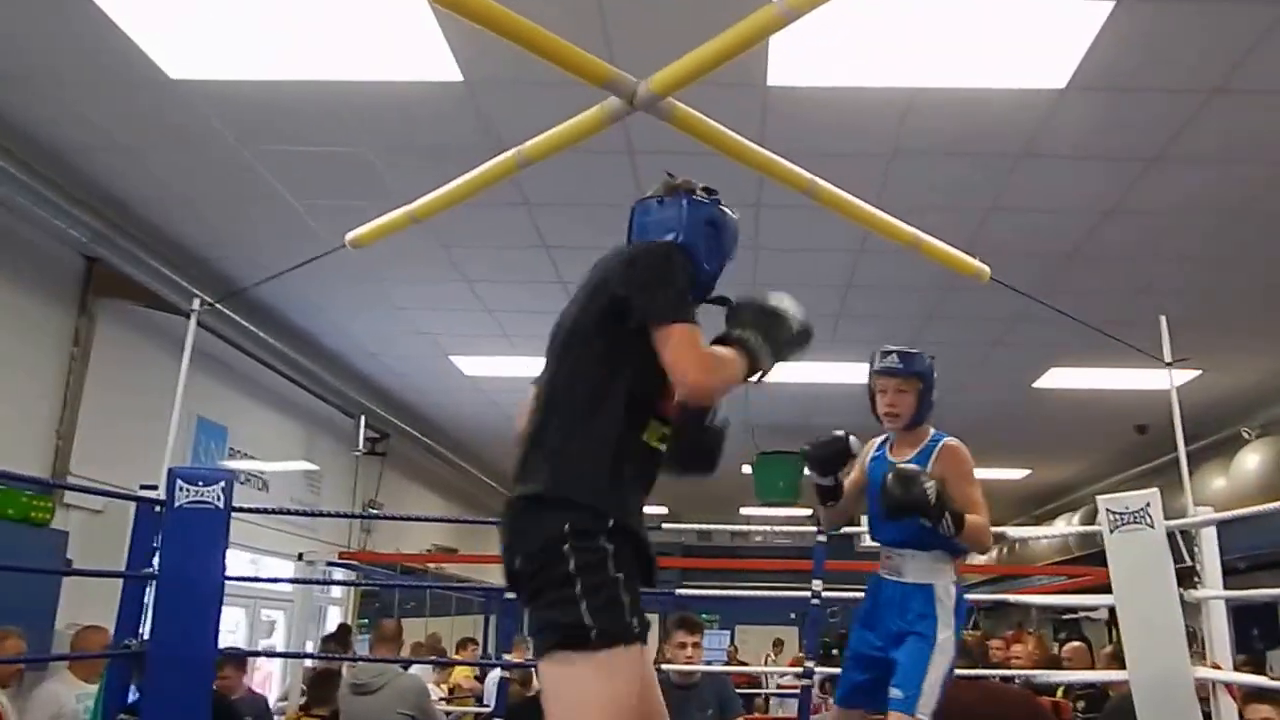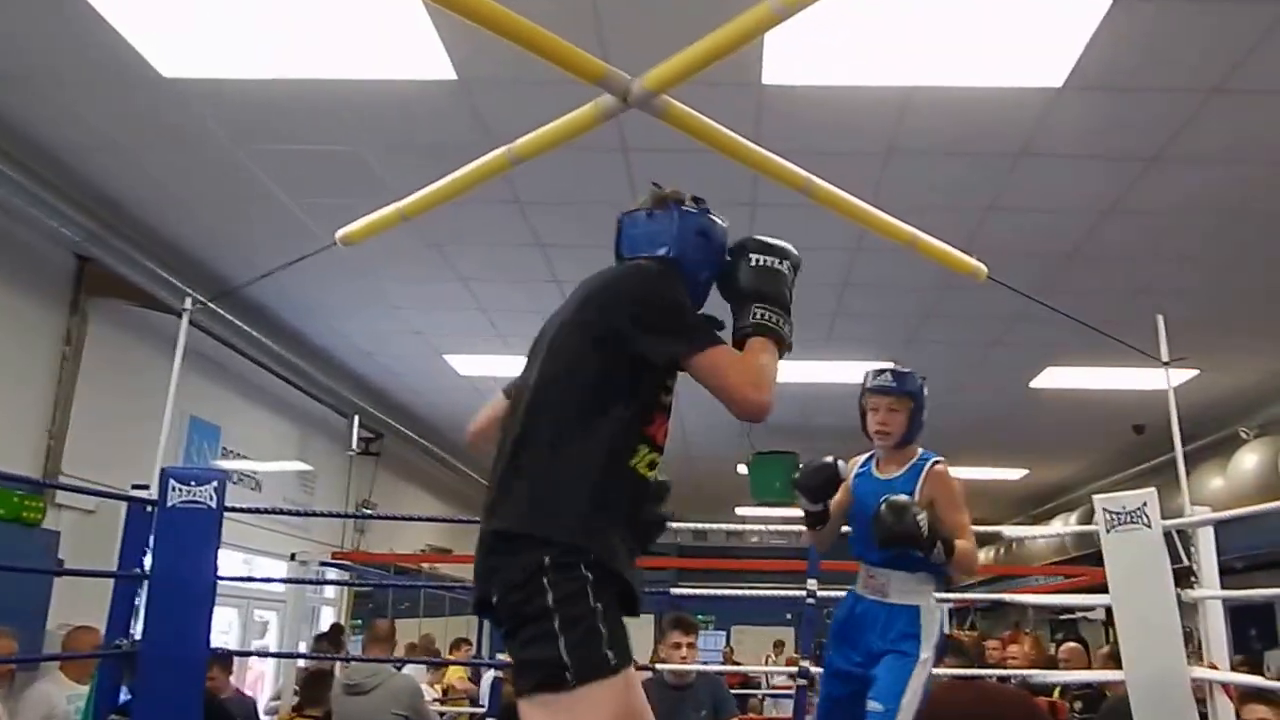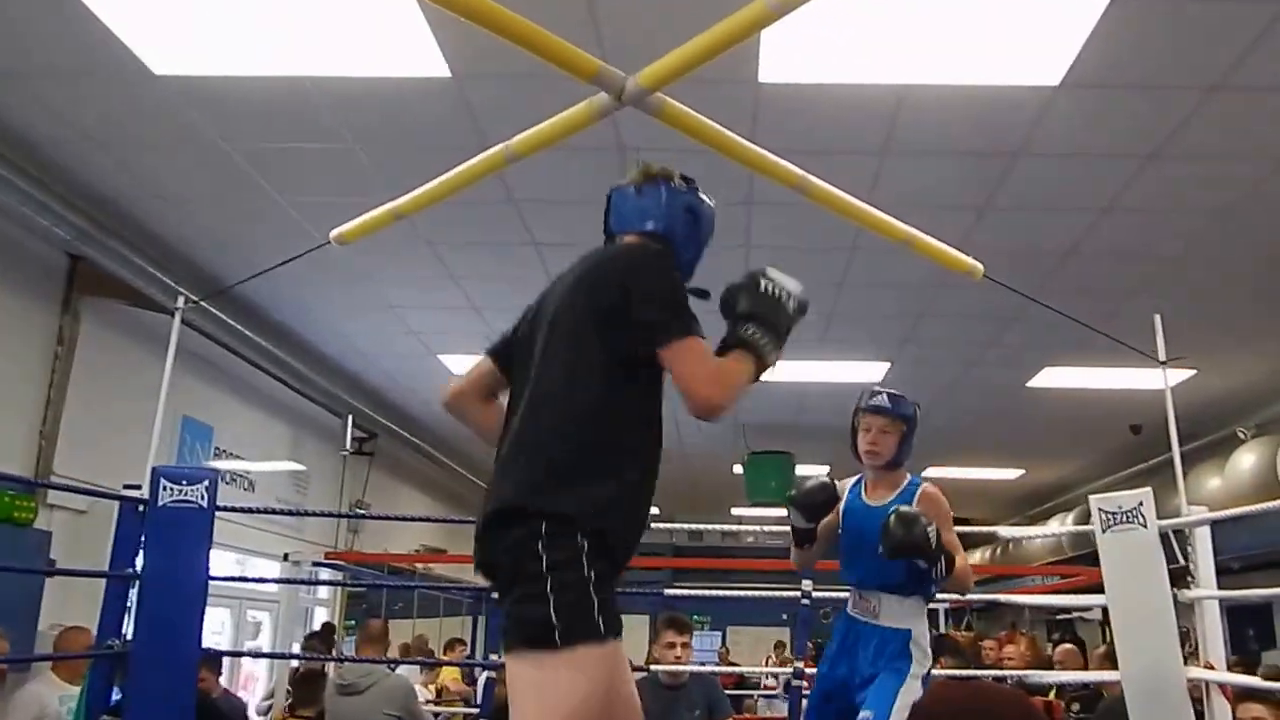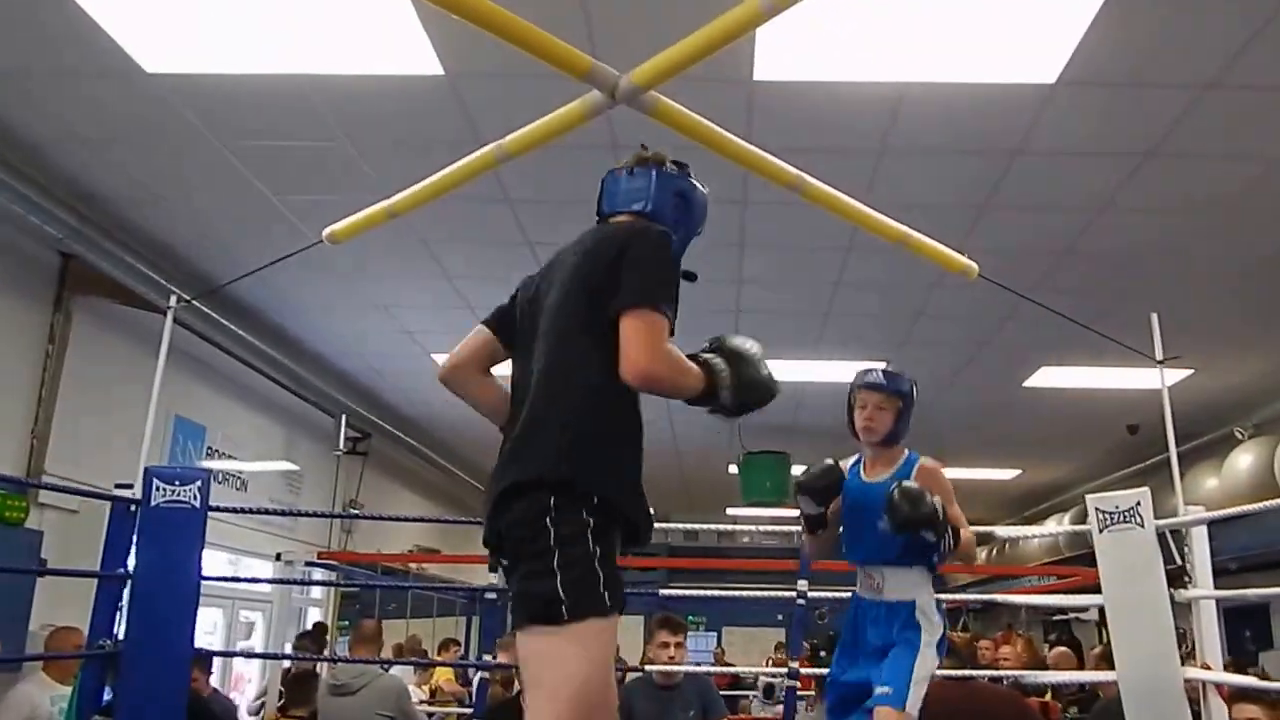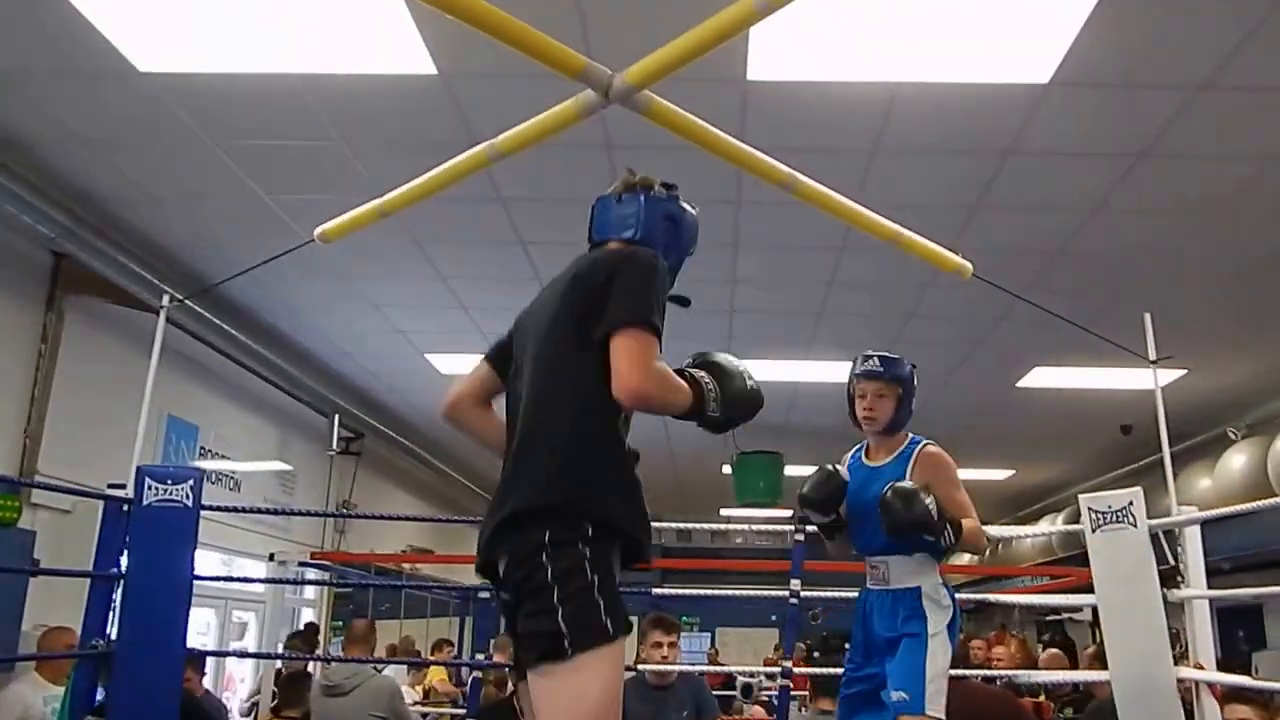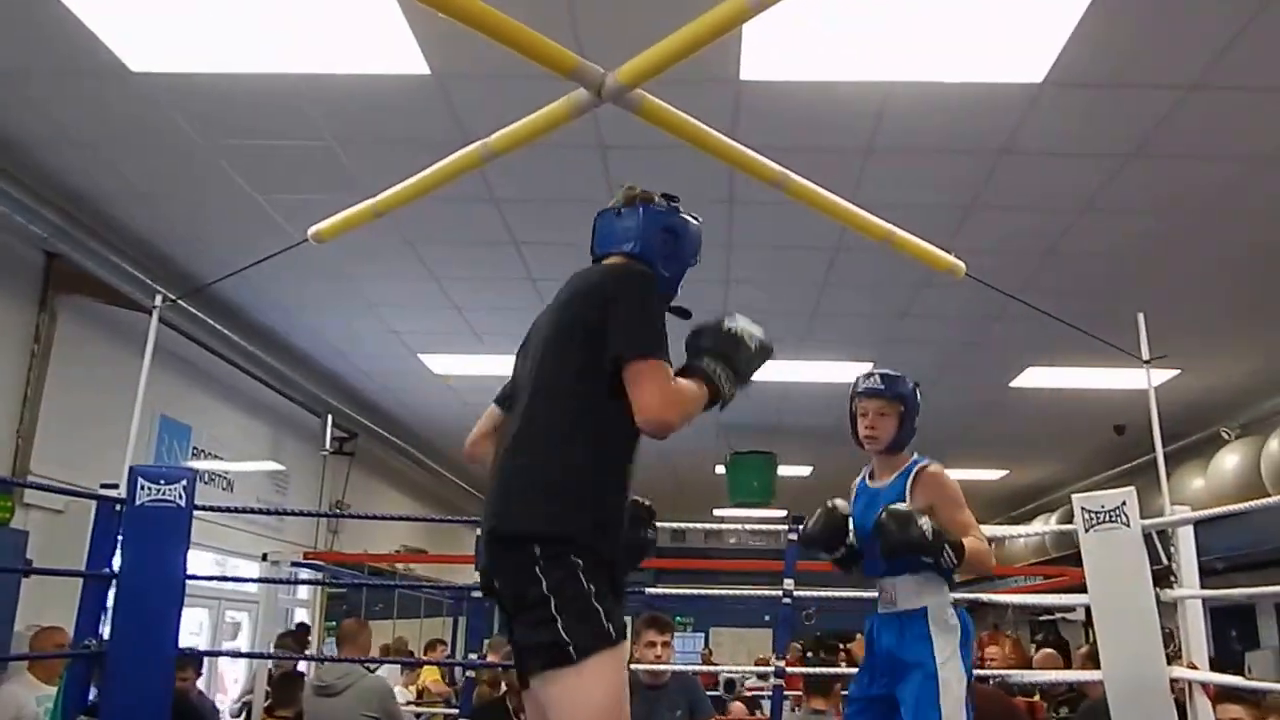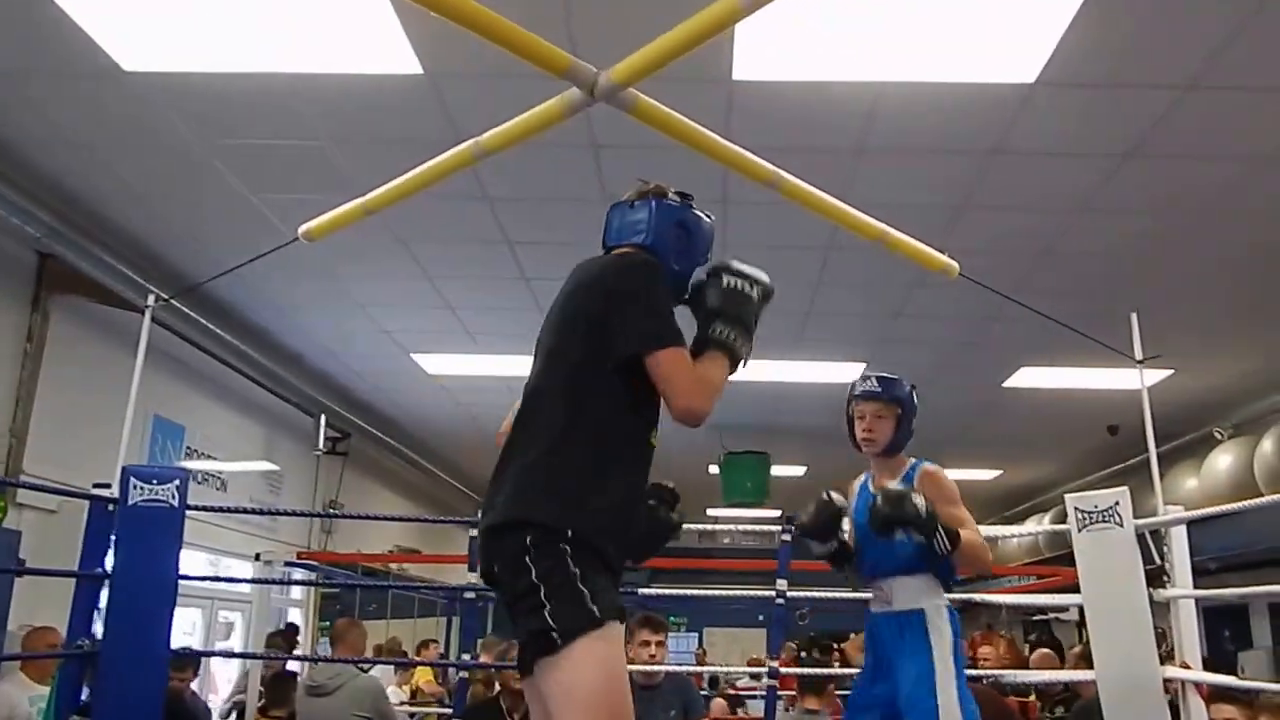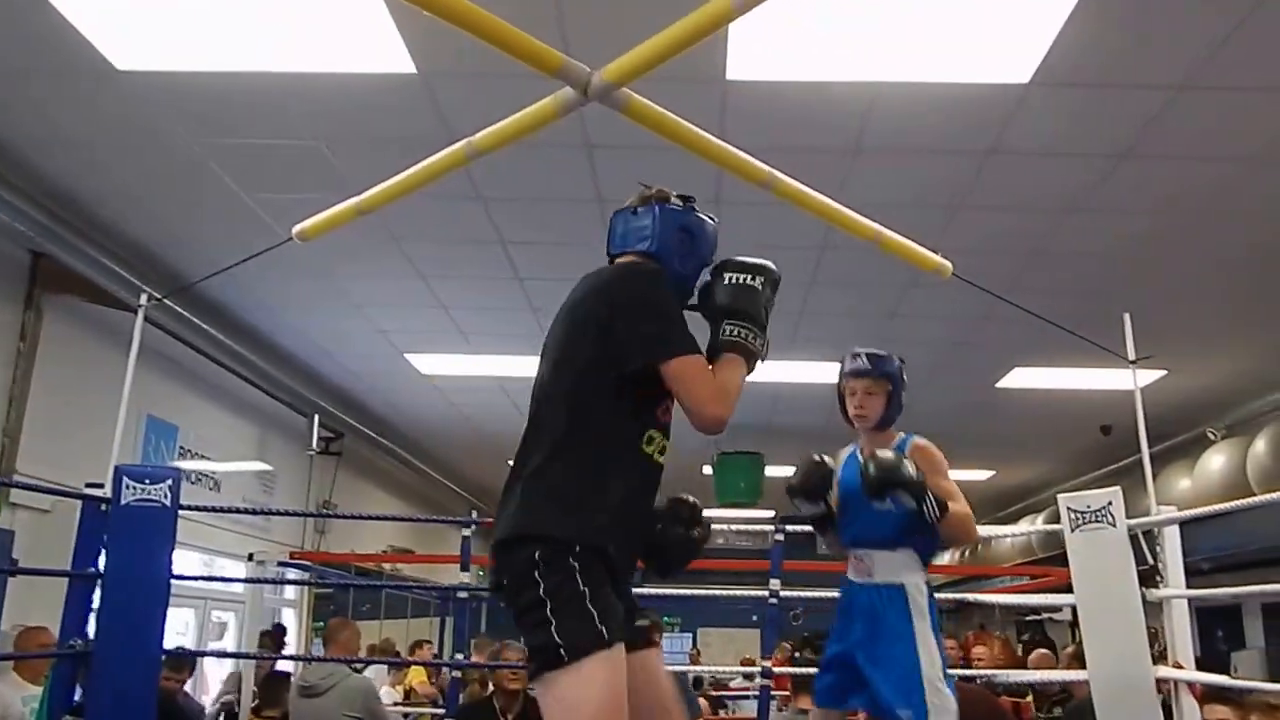
dt=0.1s
person 1, frame 1
left shoulder: (610, 288)
right shoulder: (654, 266)
left elbow: (529, 426)
right elbow: (696, 383)
left wrist: (679, 432)
right wrist: (753, 344)
left hip: (577, 522)
right hip: (578, 523)
person 1, frame 2
left shoulder: (592, 304)
right shoulder: (649, 284)
left elbow: (485, 430)
right elbow: (752, 397)
right wrist: (766, 308)
left hip: (559, 554)
right hip: (556, 559)
person 1, frame 3
left shoulder: (571, 285)
right shoulder: (643, 264)
left elbow: (461, 396)
right elbow: (706, 394)
right wrist: (758, 339)
left hip: (547, 522)
right hip: (559, 527)
person 1, frame 4
left shoulder: (560, 266)
right shoulder: (645, 242)
left elbow: (458, 369)
right elbow: (644, 364)
right wrist: (720, 377)
left hip: (539, 499)
right hip: (568, 499)
person 1, frame 5
left shoulder: (556, 294)
right shoulder: (634, 265)
left elbow: (460, 402)
right elbow: (634, 382)
right wrist: (707, 391)
left hip: (531, 527)
right hip: (564, 523)
person 1, frame 6
left shoulder: (573, 304)
right shoulder: (627, 283)
left elbow: (478, 443)
right elbow: (658, 413)
right wrist: (717, 375)
left hip: (551, 543)
right hip: (554, 546)
person 1, frame 7
left shoulder: (586, 293)
right shoulder: (633, 275)
left elbow: (511, 433)
right elbow: (691, 401)
right wrist: (728, 332)
left hip: (560, 535)
right hip: (549, 535)
person 1, frame 8
left shoulder: (600, 299)
right shoulder: (633, 284)
right elbow: (710, 411)
left wrist: (643, 520)
right wrist: (741, 331)
left hip: (589, 549)
right hip: (556, 547)
person 2, frame 1
left shoulder: (948, 453)
right shoulder: (872, 452)
left elbow: (983, 538)
right elbow: (834, 520)
left wrist: (935, 510)
right wrist: (826, 476)
left hip: (930, 601)
right hip: (884, 594)
person 2, frame 2
left shoulder: (934, 476)
right shoulder: (856, 471)
left elbow: (969, 560)
right elbow: (819, 540)
left wrist: (926, 541)
right wrist: (813, 502)
left hip: (909, 620)
right hip: (860, 612)
person 2, frame 3
left shoulder: (924, 499)
right shoulder: (844, 493)
left elbow: (964, 581)
right elbow: (802, 562)
left wrist: (930, 554)
right wrist: (803, 520)
left hip: (901, 642)
right hip: (852, 634)
person 2, frame 4
left shoulder: (923, 473)
right shoulder: (844, 473)
left elbow: (969, 552)
right elbow: (816, 548)
left wrist: (935, 526)
right wrist: (812, 506)
left hip: (911, 617)
right hip: (863, 614)
person 2, frame 5
left shoulder: (927, 459)
right shoulder: (850, 464)
left elbow: (977, 538)
right elbow: (842, 544)
left wrist: (933, 523)
right wrist: (822, 513)
left hip: (921, 605)
right hip: (873, 604)
person 2, frame 6
left shoulder: (928, 479)
right shoulder: (860, 487)
left elbow: (984, 559)
left wrist: (931, 542)
right wrist: (834, 547)
left hip: (930, 626)
right hip: (884, 625)
person 2, frame 7
left shoulder: (926, 479)
right shoulder: (859, 489)
left elbow: (980, 556)
left wrist: (927, 525)
right wrist: (828, 543)
left hip: (926, 626)
right hip: (881, 627)
person 2, frame 8
left shoulder: (917, 452)
right shoulder: (845, 461)
left elbow: (967, 530)
left wrist: (917, 492)
right wrist: (814, 504)
left hip: (902, 599)
right hip: (855, 598)
